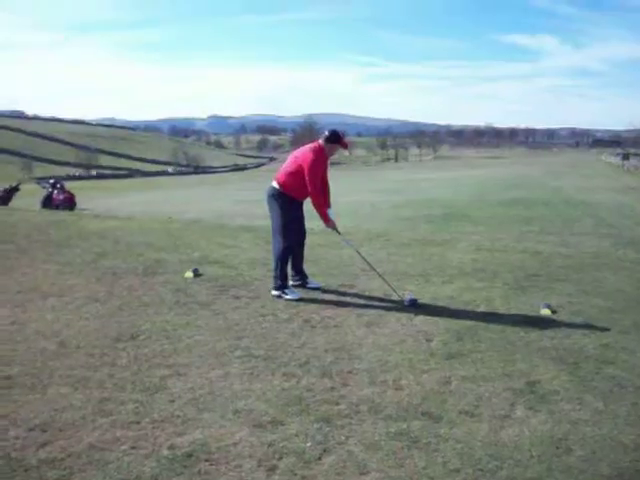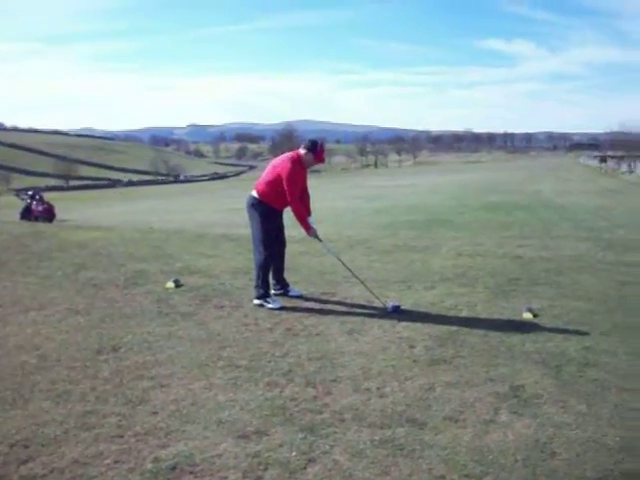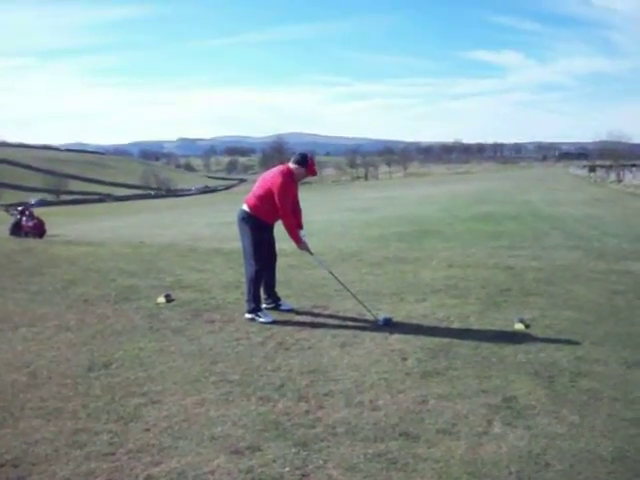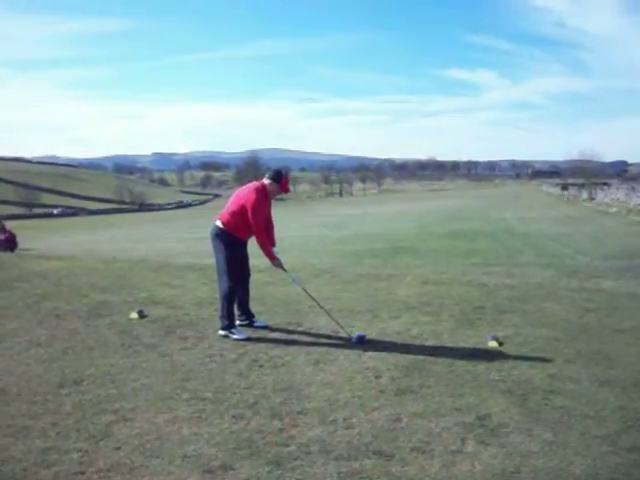
dt=1s
person 1, frame 1
left shoulder: (321, 155)
right shoulder: (312, 157)
left elbow: (323, 184)
right elbow: (314, 192)
left wrist: (328, 211)
right wrist: (326, 219)
left hip: (293, 197)
right hip: (280, 196)
left knee: (298, 237)
right knee: (285, 240)
left ankle: (298, 277)
right ankle: (279, 286)
person 1, frame 2
left shoulder: (300, 165)
right shoulder: (290, 166)
left elbow: (303, 194)
right elbow: (294, 201)
left wrist: (309, 219)
right wrist: (307, 228)
left hip: (273, 207)
right hip: (260, 206)
left knee: (279, 246)
right knee: (265, 250)
left ankle: (279, 286)
right ankle: (261, 295)
person 1, frame 3
left shoulder: (290, 178)
right shoulder: (281, 180)
left elbow: (294, 207)
right elbow: (285, 215)
left wrist: (300, 232)
right wrist: (298, 241)
left hip: (263, 221)
right hip: (251, 220)
left knee: (270, 260)
right knee: (256, 264)
left ankle: (270, 299)
right ankle: (252, 309)
person 1, frame 4
left shoulder: (264, 194)
right shoulder: (255, 196)
left elbow: (267, 224)
right elbow: (259, 231)
left wrist: (273, 249)
right wrist: (272, 257)
left hip: (237, 237)
right hip: (224, 236)
left knee: (243, 277)
right knee: (230, 281)
left ankle: (244, 317)
right ankle: (226, 326)
